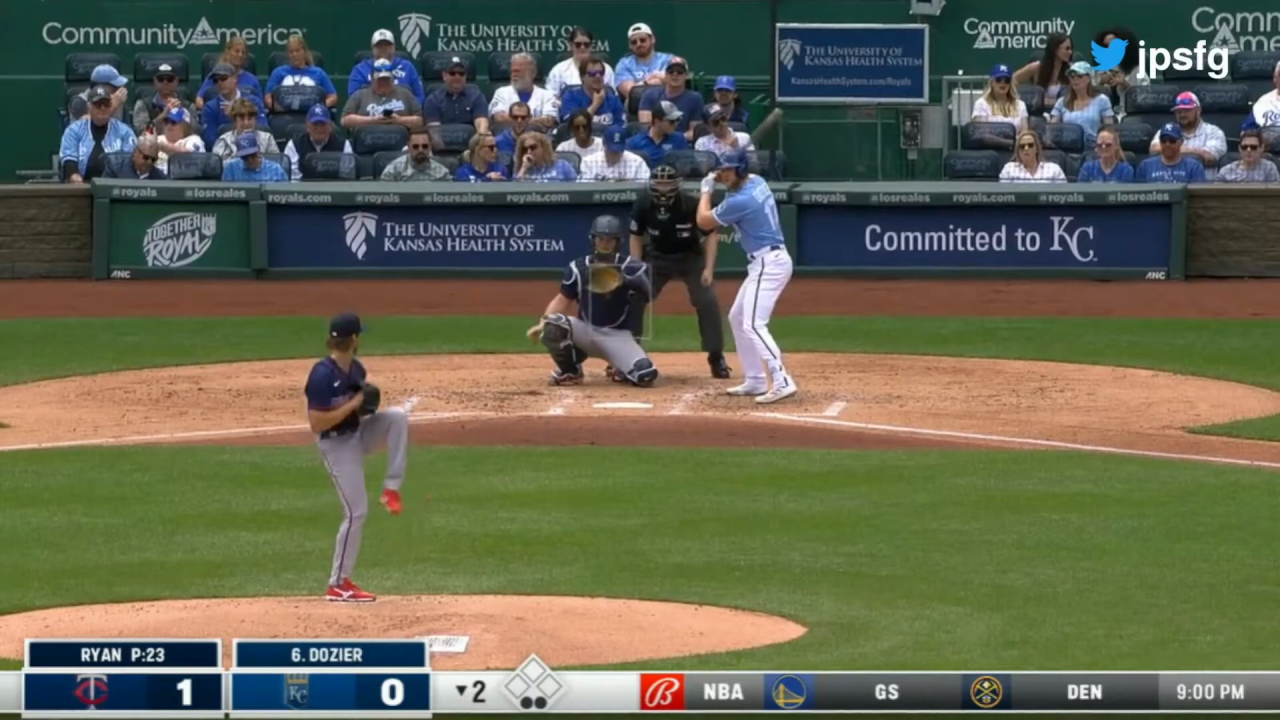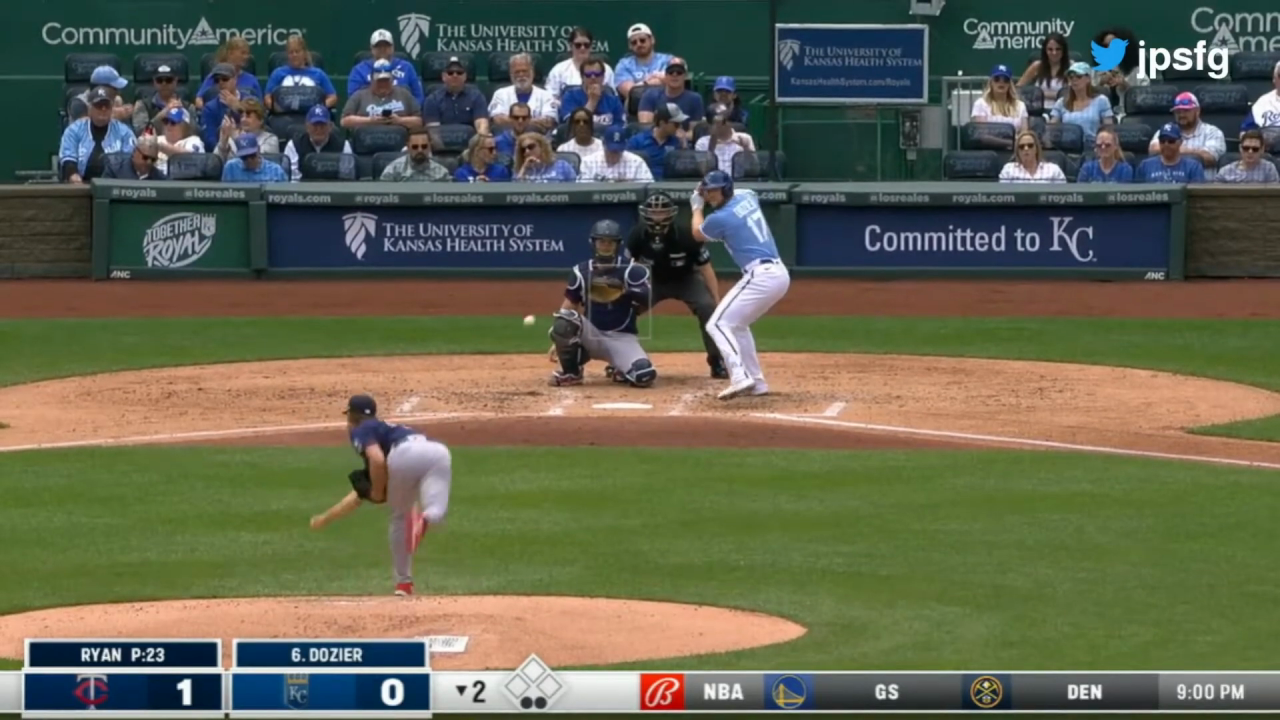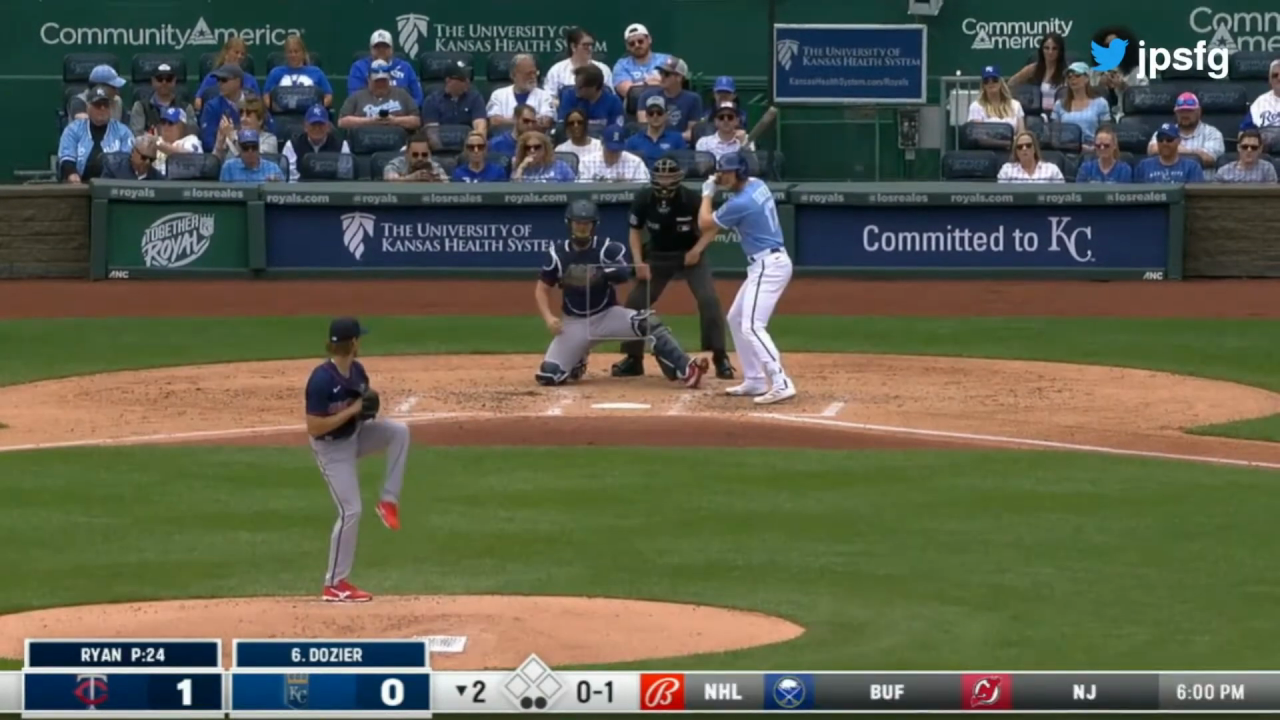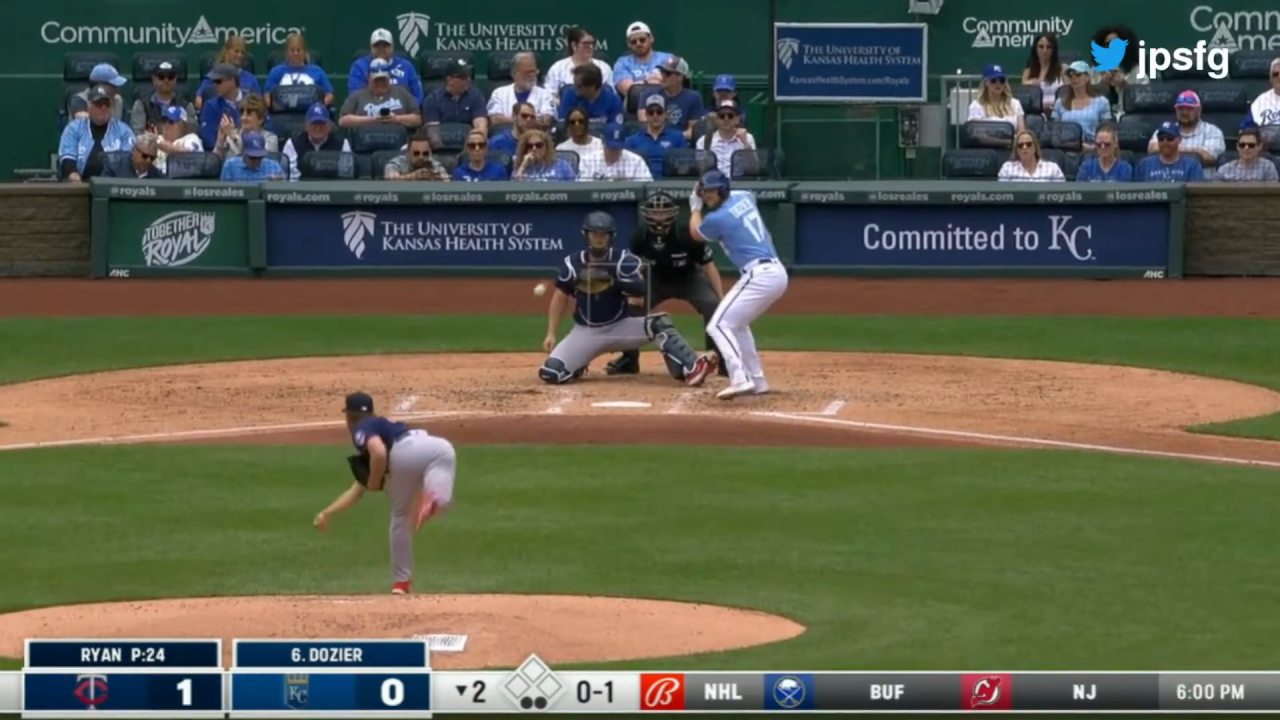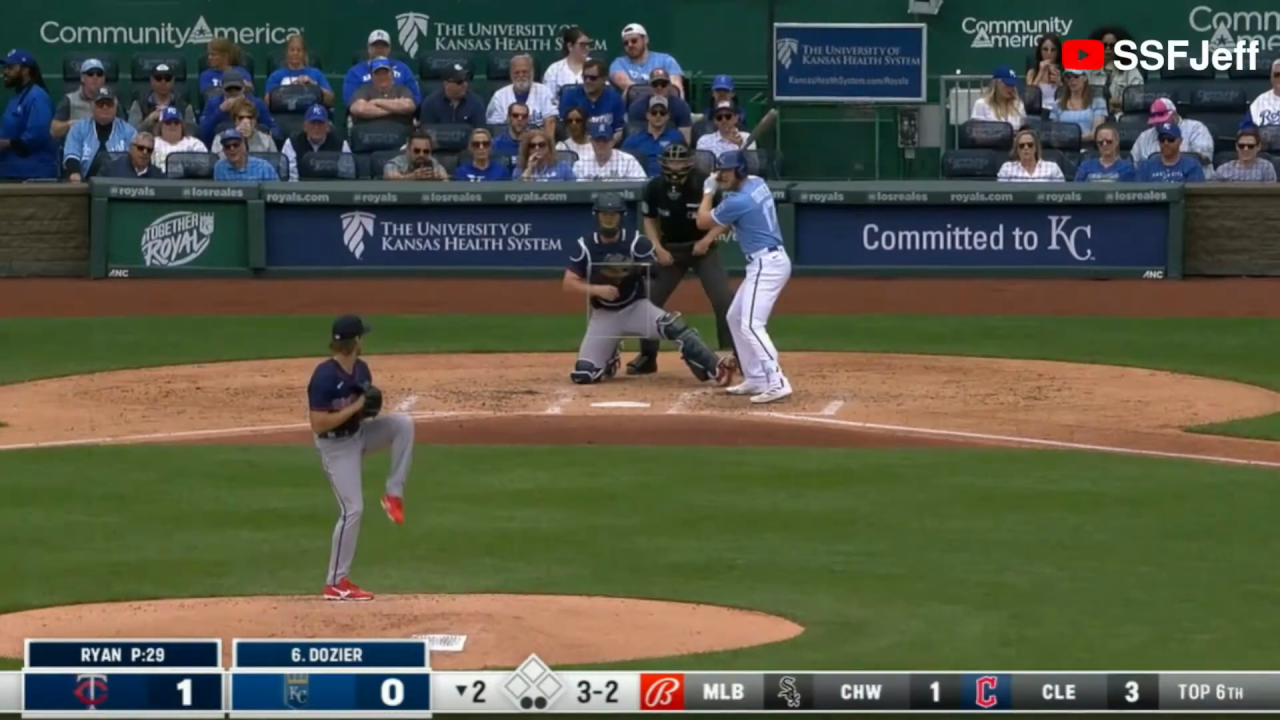
dt=1s
person 1, frame 1
left shoulder: (355, 367)
right shoulder: (322, 376)
right elbow: (317, 424)
left wrist: (368, 400)
right wrist: (353, 404)
left hip: (362, 431)
right hip: (337, 446)
left knee: (398, 416)
right knee: (357, 512)
left ankle: (392, 488)
right ankle: (338, 585)
person 1, frame 2
left shoulder: (362, 431)
right shoulder: (385, 428)
left elbow: (378, 461)
right elbow: (363, 491)
left wrist: (377, 494)
right wrist: (328, 517)
left hip: (404, 456)
right hip: (437, 453)
left knee: (399, 518)
right knee: (435, 514)
left ankle: (404, 581)
right ankle: (422, 521)
person 1, frame 3
left shoulder: (356, 369)
right shoulder: (321, 380)
left elbow: (368, 394)
right elbow: (313, 428)
left wrist: (366, 405)
right wrist: (352, 410)
left hip: (358, 433)
right hip: (331, 447)
left knee: (399, 430)
right knee: (351, 510)
left ankle: (389, 501)
right ankle: (335, 584)
person 1, frame 4
left shoulder: (362, 429)
left elbow: (379, 453)
right elbow: (360, 487)
left wrist: (374, 483)
right wrist: (329, 512)
left hip: (408, 452)
right hip: (440, 447)
left knee: (400, 516)
left ankle: (401, 580)
right ankle: (431, 500)
person 1, frame 5
left shoulder: (360, 367)
right shoulder: (324, 377)
left elbow: (370, 392)
right elbow: (318, 424)
left wrist: (370, 402)
right wrist: (355, 407)
left hip: (361, 431)
right hip: (335, 445)
left knee: (404, 423)
right knee: (353, 508)
left ankle: (394, 494)
right ankle: (336, 583)
person 2, frame 1
left shoulder: (740, 201)
right shoulder: (758, 182)
left elbow: (703, 221)
right elbow: (747, 179)
left wrist: (706, 190)
right wrist: (719, 179)
left hip: (768, 264)
right hip: (770, 262)
left knee: (753, 324)
right knee: (738, 318)
left ankle: (782, 382)
right ankle: (756, 381)
person 2, frame 2
left shoulder: (718, 218)
right shoulder: (747, 198)
left elbow: (697, 235)
left wrist: (697, 207)
right wrist: (714, 199)
left hip: (759, 276)
right hip: (777, 274)
left knee: (718, 325)
right knee: (736, 323)
left ankle: (740, 378)
right ankle: (755, 380)
person 2, frame 3
left shoulder: (740, 203)
right shoulder: (758, 185)
left elbow: (705, 225)
left wrist: (707, 194)
right wrist: (719, 182)
left hip: (768, 266)
right hip: (770, 263)
left knee: (752, 326)
right knee: (736, 319)
left ankle: (780, 384)
right ankle: (756, 381)
person 2, frame 4
left shoulder: (716, 218)
right shoulder: (744, 199)
left elbow: (695, 235)
left wrist: (696, 207)
right wrist: (708, 201)
left hip: (757, 277)
right hip: (774, 274)
left knee: (718, 326)
right knee: (735, 323)
left ankle: (741, 379)
right ankle: (755, 378)
person 2, frame 5
left shoulder: (739, 200)
right shoulder: (757, 183)
left elbow: (703, 221)
right elbow: (729, 217)
left wrist: (708, 191)
right wrist: (708, 239)
left hip: (767, 265)
right hip: (766, 264)
left knee: (751, 325)
right knee: (736, 318)
left ankle: (776, 384)
right ankle: (756, 379)
person 3, frame 1
left shoulder: (692, 205)
right shoulder: (643, 205)
left elbow: (711, 236)
right elbow: (635, 238)
left wrist: (709, 268)
left hip: (691, 257)
right hip: (657, 258)
left knee: (707, 301)
right knee: (635, 299)
left ankle: (716, 357)
person 3, frame 2
left shoulder: (687, 235)
right shoulder: (637, 235)
left elbow: (706, 269)
left wrist: (717, 302)
left hip: (686, 279)
right hip: (653, 281)
left knee: (707, 307)
left ankle: (716, 360)
person 3, frame 3
left shoulder: (692, 198)
right shoulder: (643, 199)
left elbow: (711, 227)
right elbow: (635, 231)
left wrist: (697, 249)
right wrist: (639, 262)
left hip: (689, 255)
right hip: (657, 256)
left knee: (708, 299)
right knee: (636, 301)
left ankle: (720, 357)
right ankle: (633, 358)
person 3, frame 4
left shoulder: (687, 235)
right shoulder: (640, 236)
left elbow: (708, 266)
left wrist: (721, 300)
left hip: (689, 278)
right hip: (656, 280)
left knee: (712, 306)
right ankle: (629, 358)
person 3, frame 5
left shoulder: (703, 184)
right shoulder: (654, 187)
right elbow: (649, 220)
right wrist: (658, 248)
left hip: (703, 249)
right hip: (670, 250)
left knee: (723, 297)
right knee: (652, 299)
left ankle: (736, 350)
right ankle: (647, 356)
person 4, frame 1
left shoulder: (629, 265)
right shoulder: (578, 267)
left elbow: (646, 290)
right elbow: (562, 301)
left wrist: (623, 281)
right wrist: (542, 326)
left hip: (617, 335)
right hip: (587, 331)
left knee: (645, 375)
right knee: (553, 325)
left ankle: (620, 368)
right ankle: (571, 372)
person 4, frame 2
left shoulder: (632, 270)
right shoulder: (581, 271)
left elbow: (647, 300)
right elbow: (568, 307)
left wrist: (624, 290)
right wrist: (559, 341)
left hip: (621, 338)
right hip: (591, 335)
left knee: (644, 376)
right knee: (564, 319)
left ankle: (621, 369)
right ankle: (571, 372)
person 4, frame 3
left shoulder: (608, 248)
right shoulder: (557, 253)
left elbow: (624, 273)
right elbow: (542, 289)
left wrist: (598, 274)
right wrist: (549, 316)
left hip: (608, 315)
right hip: (575, 322)
left knee: (649, 323)
right knee: (547, 376)
left ankle: (685, 370)
right ankle: (576, 365)
person 4, frame 4
left shoulder: (624, 260)
right shoulder: (572, 263)
left elbow: (640, 290)
right elbow: (559, 298)
left wrist: (613, 282)
right wrist: (551, 334)
left hip: (620, 326)
right hip: (586, 332)
left knee: (659, 323)
right knee: (550, 373)
left ankle: (691, 368)
right ankle: (577, 366)
person 4, frame 5
left shoulder: (636, 242)
right shoulder: (584, 246)
right elbow: (568, 283)
left wrist: (633, 268)
right wrist: (597, 289)
left hip: (636, 308)
right hip: (603, 316)
left knee: (672, 326)
right knee: (582, 375)
left ankle: (715, 369)
right ankle: (609, 360)
